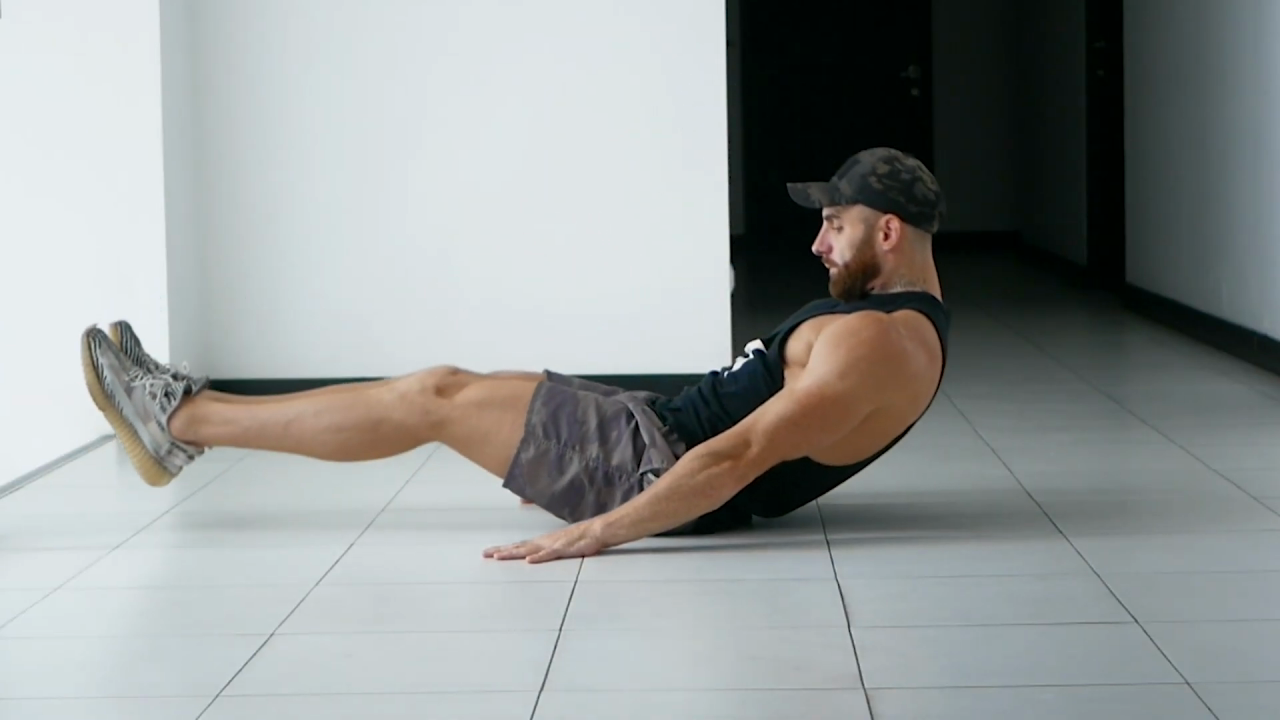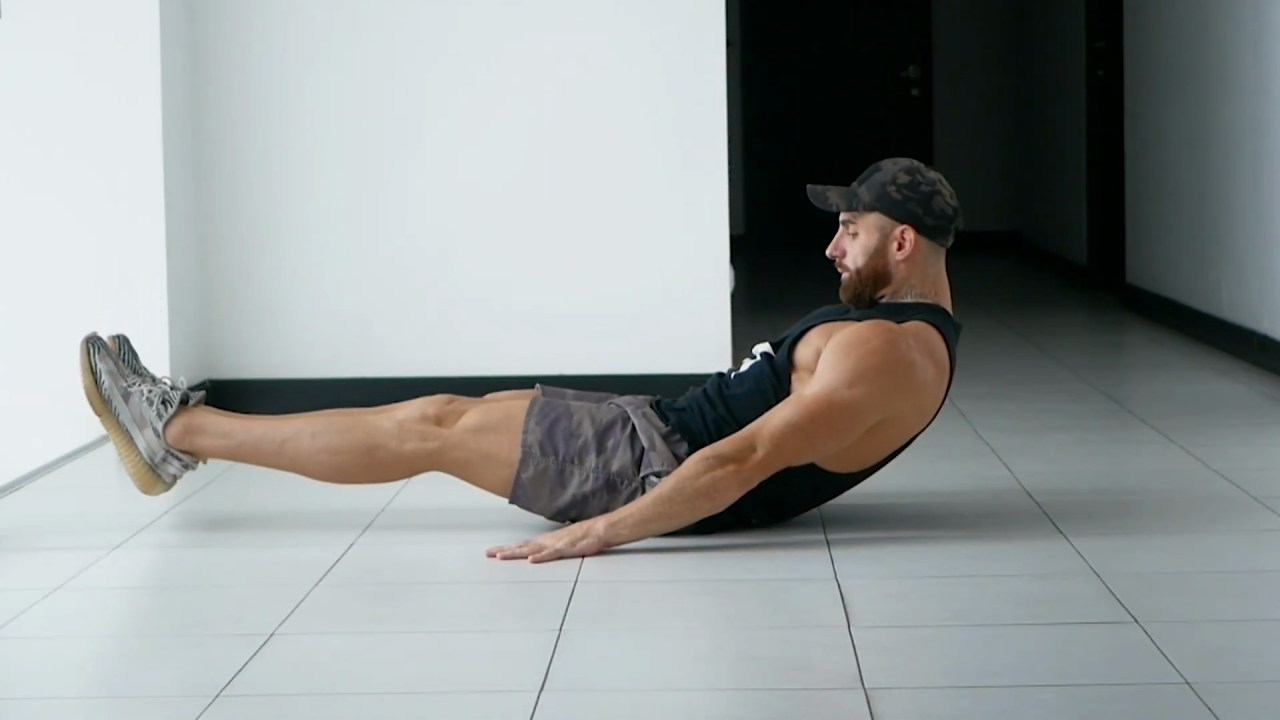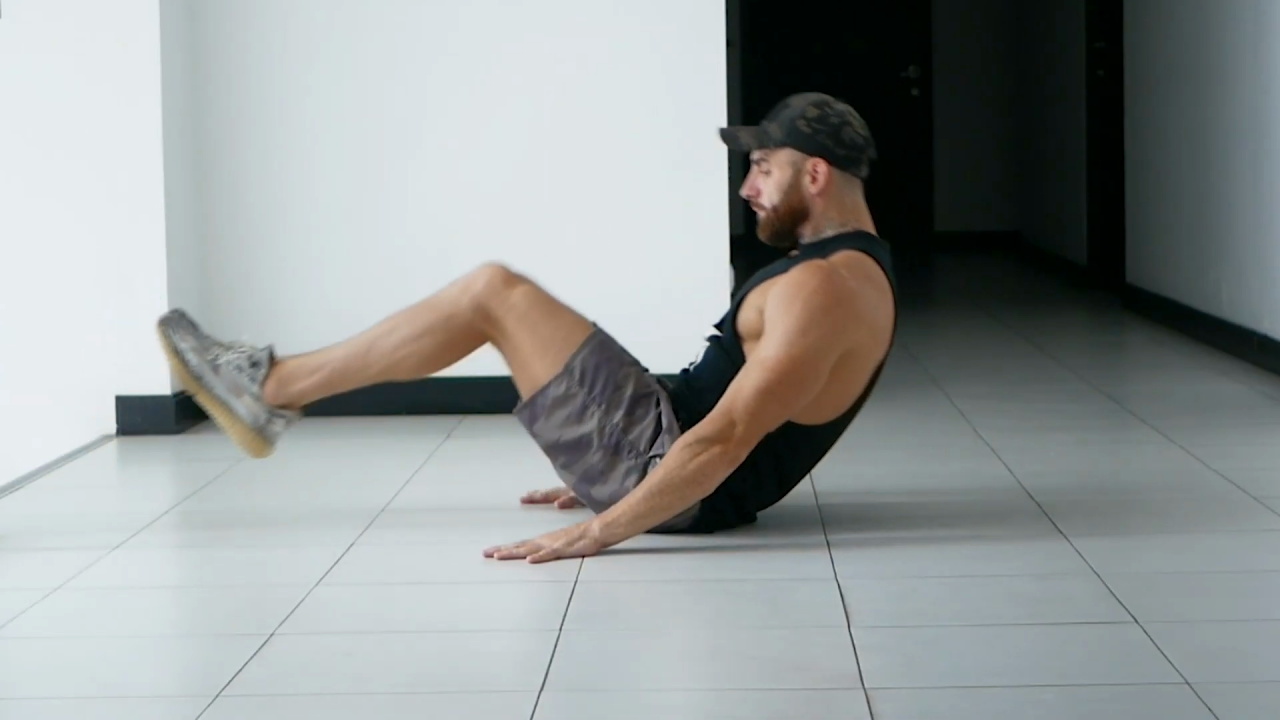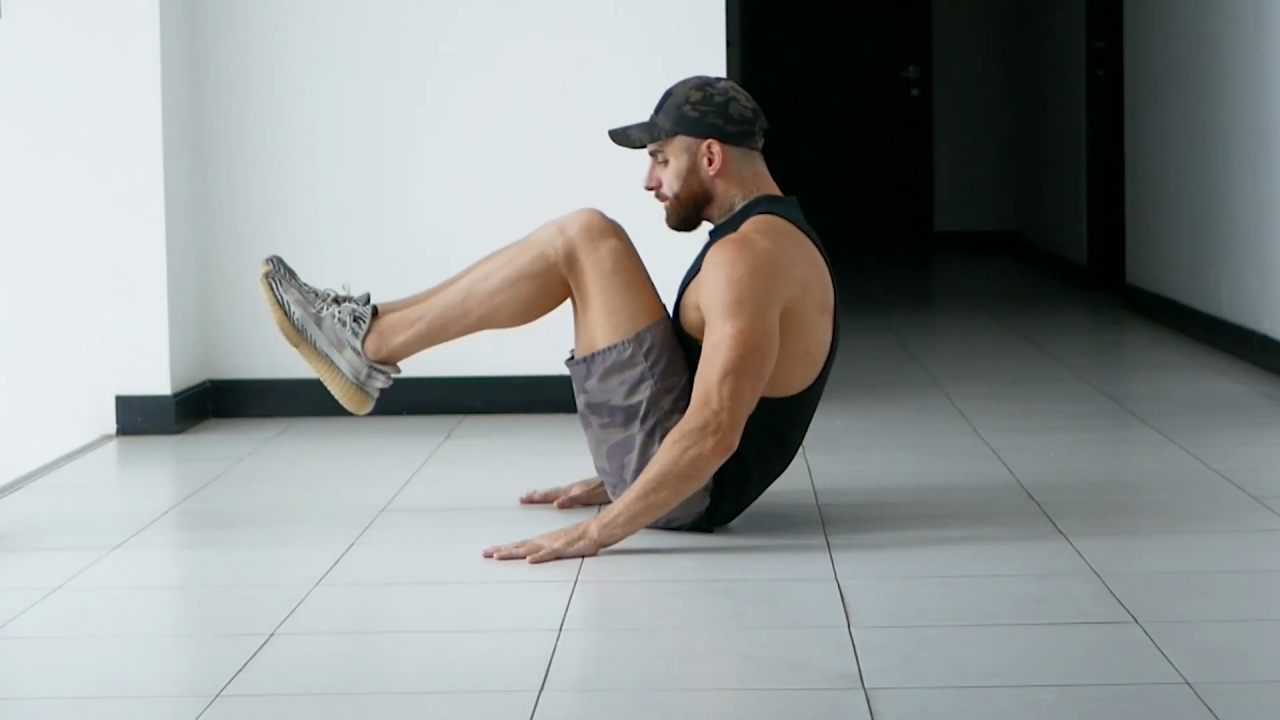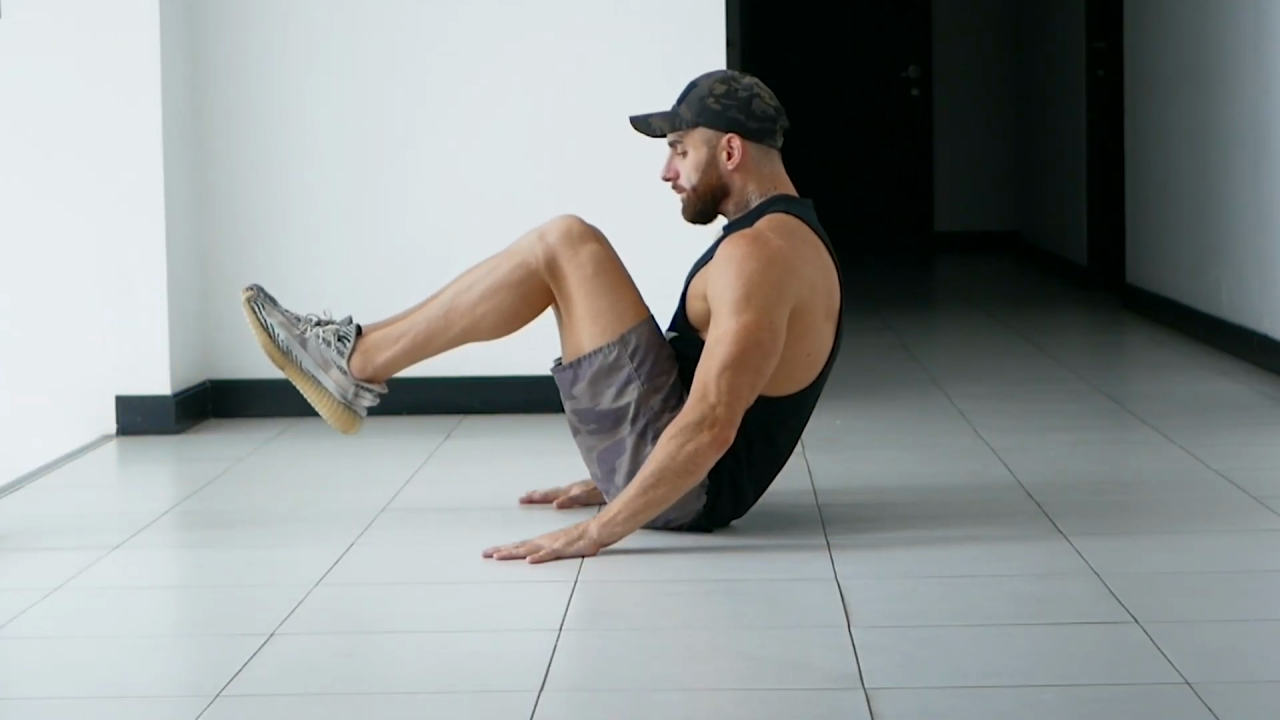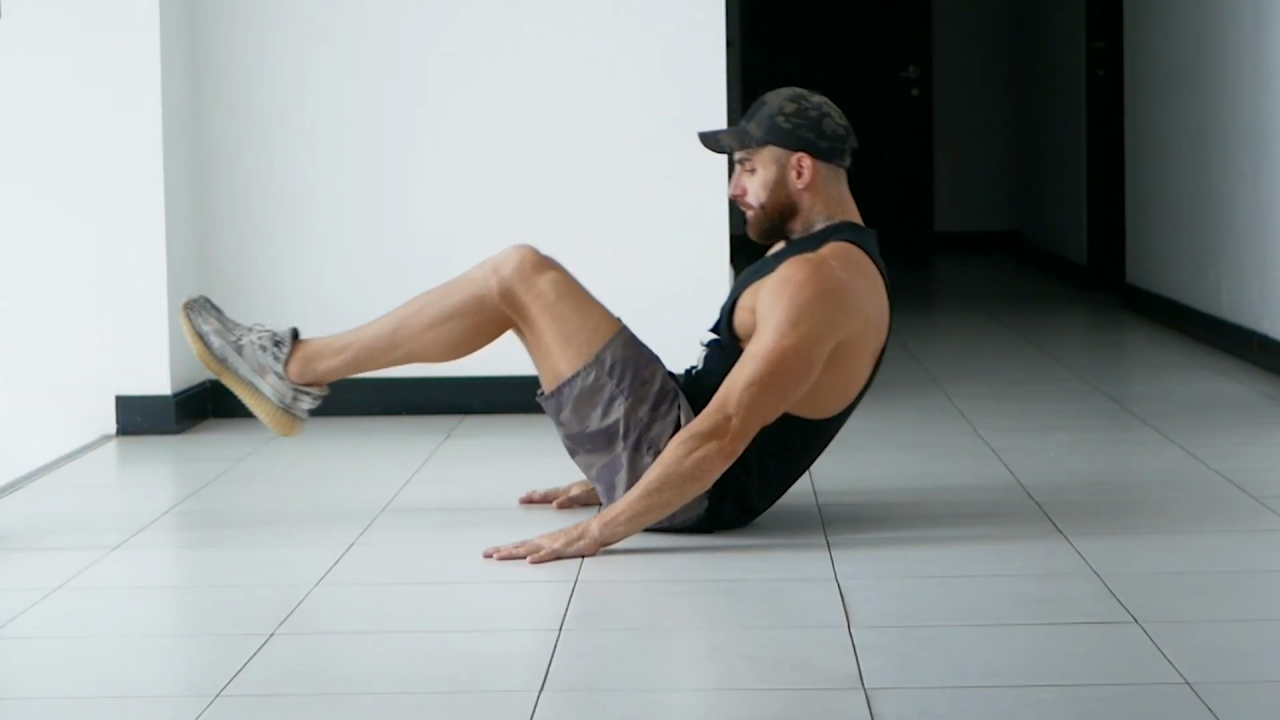
dt=0.3s
person 1, frame 1
left shoulder: (878, 344)
right shoulder: (897, 319)
left elbow: (740, 457)
left wrist: (599, 531)
right wrist: (601, 484)
left hip: (660, 460)
right hip: (666, 432)
left knee: (435, 396)
right knee: (448, 390)
left ankle: (182, 419)
right ankle: (189, 415)
person 1, frame 2
left shoulder: (889, 352)
right shoulder: (907, 321)
left elbow: (746, 462)
left wrist: (599, 531)
left hip: (667, 468)
right hip: (668, 435)
left knee: (434, 427)
right knee: (446, 416)
left ankle: (175, 431)
right ankle: (182, 424)
person 1, frame 3
left shoulder: (826, 289)
right shoulder: (849, 265)
left elbow: (725, 440)
left wrist: (597, 532)
right wrist: (605, 465)
left hip: (675, 475)
right hip: (671, 442)
left knee: (495, 289)
right knee: (499, 301)
left ankle: (269, 389)
right ankle: (271, 387)
person 1, frame 4
left shoulder: (747, 253)
right shoulder: (772, 234)
left elbow: (713, 432)
left wrist: (599, 532)
right wrist: (620, 478)
left hip: (692, 485)
right hip: (683, 469)
left knee: (586, 235)
right knee: (581, 249)
left ankle: (367, 341)
right ankle: (372, 337)
person 1, frame 5
left shoulder: (758, 252)
right shoulder: (783, 236)
left elbow: (710, 426)
left wrist: (599, 531)
right wrist: (616, 477)
left hip: (687, 488)
right hip: (684, 473)
left knee: (566, 243)
right knee: (562, 252)
left ankle: (357, 361)
right ankle: (360, 357)
person 1, frame 6
left shoulder: (817, 280)
right shoulder: (835, 262)
left elbow: (723, 435)
left wrist: (600, 530)
right wrist: (609, 474)
left hip: (690, 487)
right hip: (681, 461)
left knee: (519, 273)
right knee: (522, 284)
left ankle: (293, 369)
right ankle: (299, 363)
